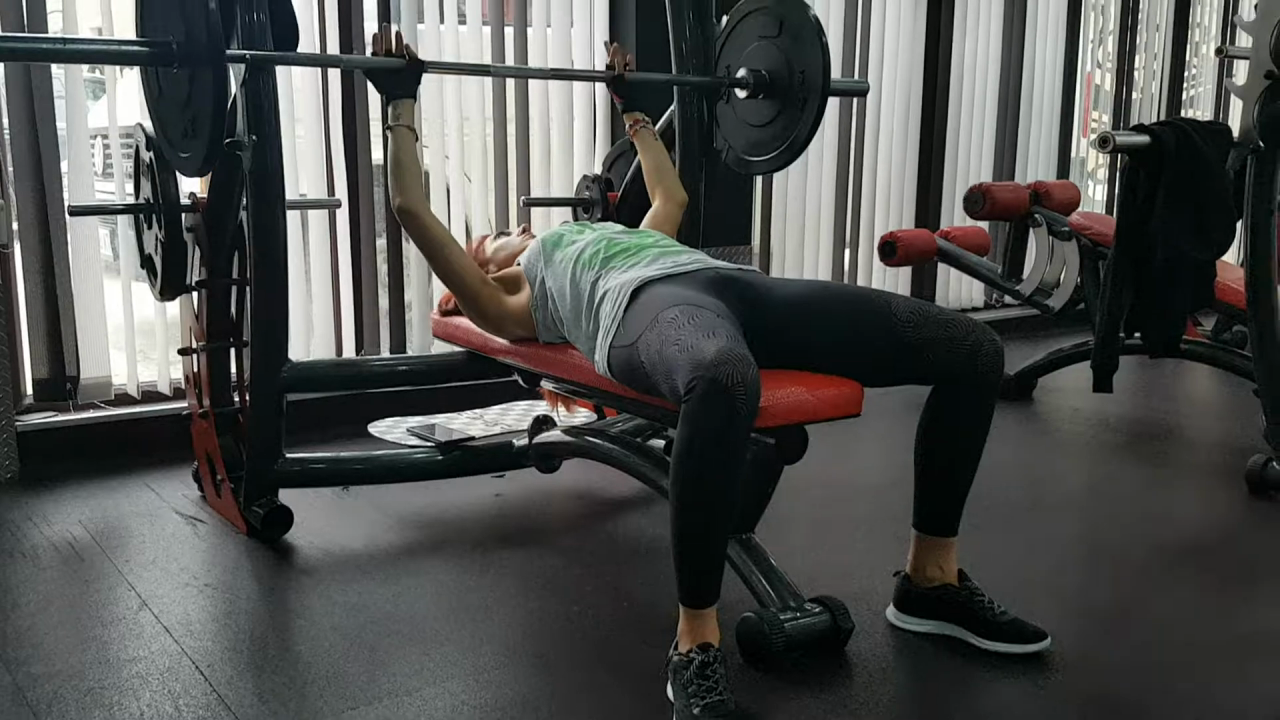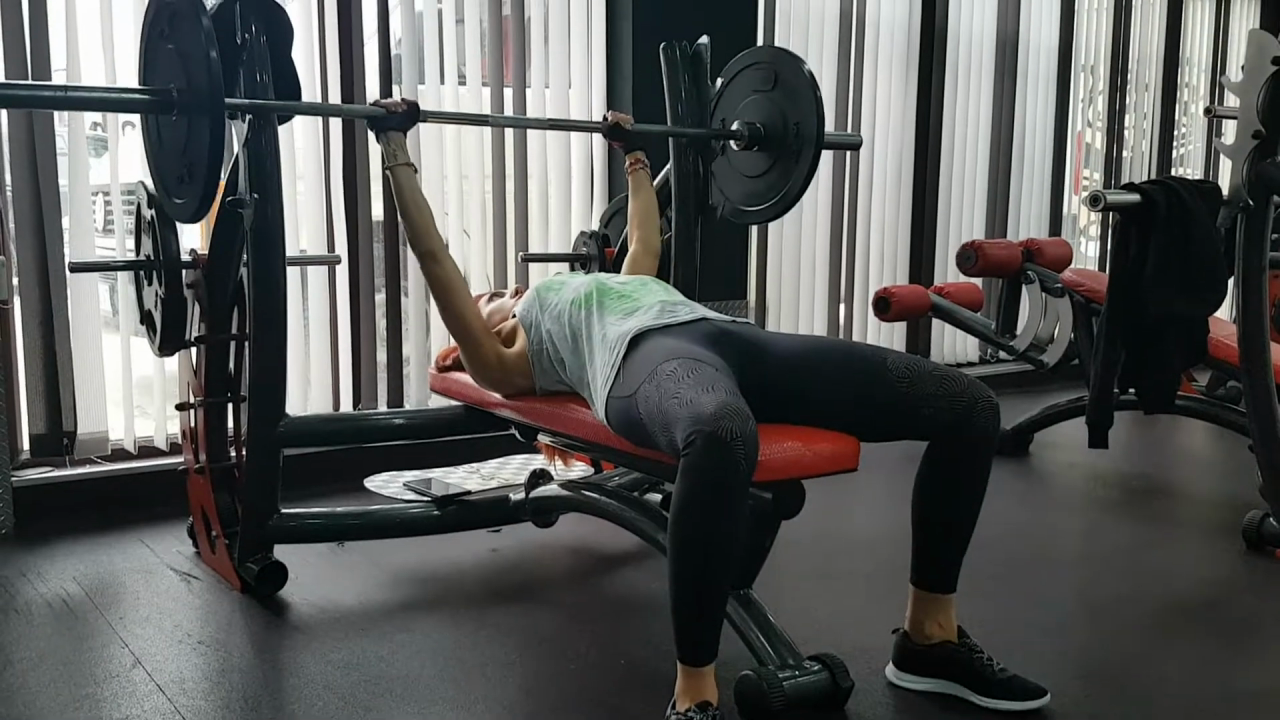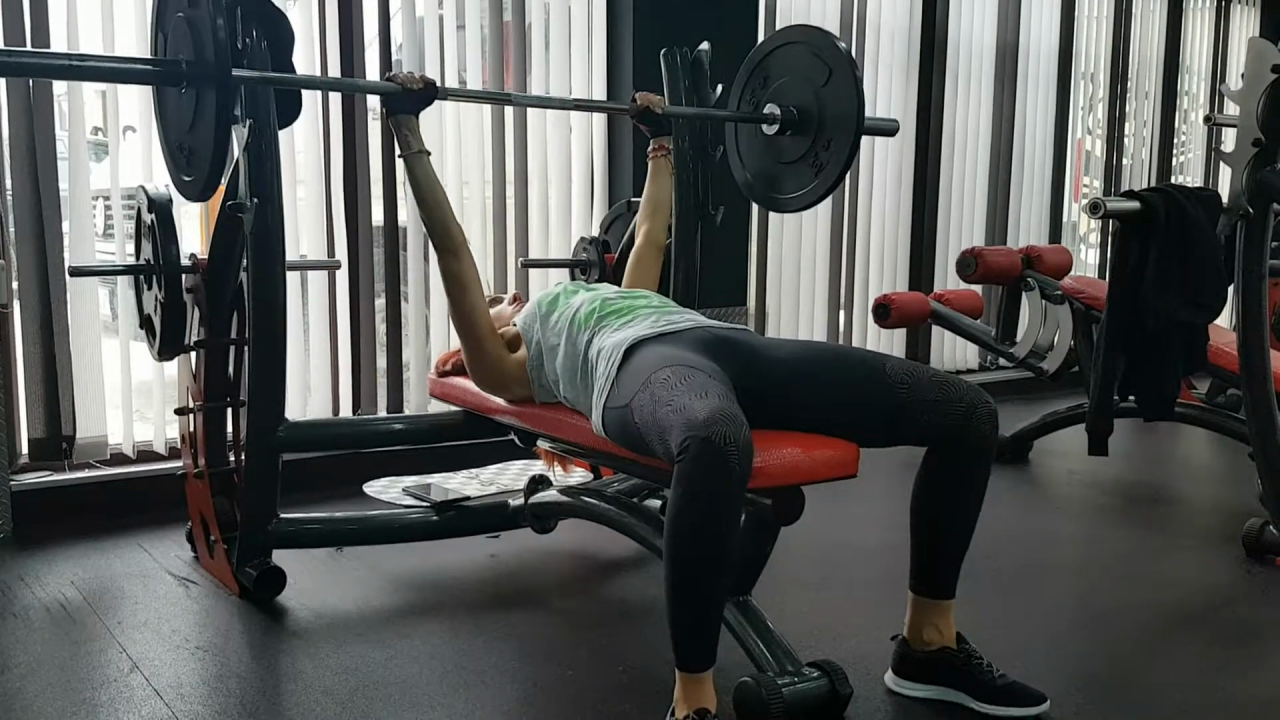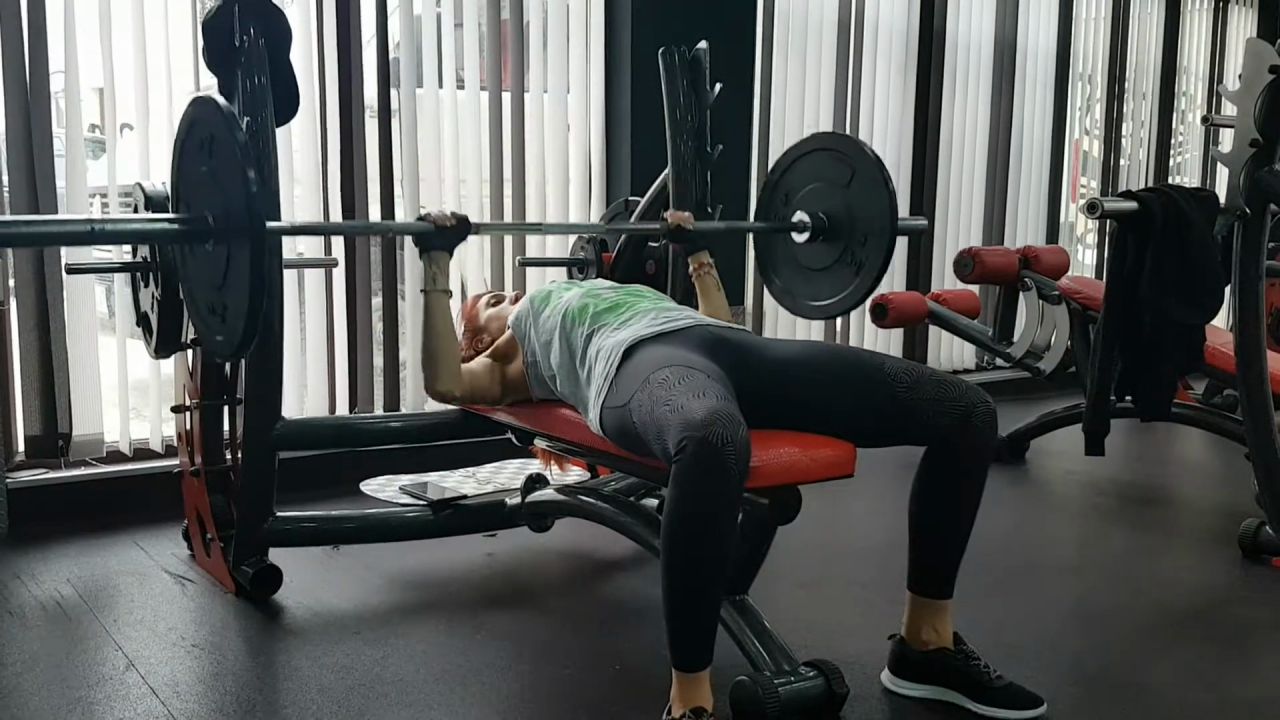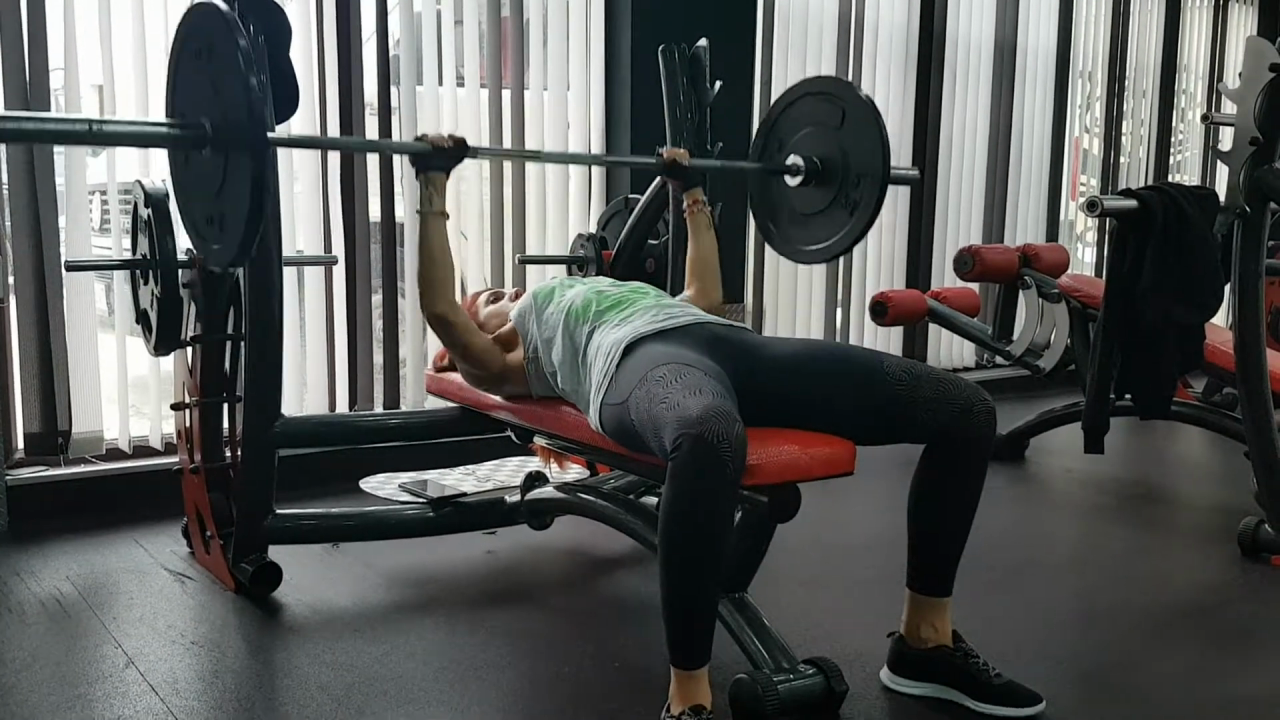
dt=1s
person 1, frame 1
left shoulder: (604, 242)
right shoulder: (510, 308)
left elbow: (671, 198)
right elbow: (414, 212)
left wrist: (632, 110)
right wrist: (400, 102)
left hip: (731, 283)
right hip: (649, 302)
left knee: (972, 350)
right knee: (722, 377)
left ankle: (931, 581)
right ankle: (695, 645)
person 1, frame 2
left shoulder: (592, 297)
right shoulder: (505, 363)
left elbow: (645, 247)
right elbow: (435, 258)
left wrist: (635, 157)
right wrist: (395, 148)
left knee: (968, 407)
right knee: (720, 434)
left ankle: (929, 639)
person 1, frame 3
left shoulder: (599, 309)
right shoulder: (506, 370)
left elbow: (651, 239)
right elbow: (452, 253)
left wrist: (659, 141)
right wrist: (408, 130)
left hip: (728, 347)
left knee: (967, 413)
right knee: (715, 443)
left ankle: (927, 645)
person 1, frame 4
left shoulder: (585, 299)
right shoulder: (506, 365)
right elbow: (445, 384)
left wrist: (698, 252)
right wrist: (436, 262)
left hip: (727, 347)
left knee: (966, 413)
right knee: (712, 441)
left ankle: (925, 645)
person 1, frame 5
left shoulder: (600, 302)
right shoulder: (505, 365)
left elbow: (706, 294)
right elbow: (440, 312)
left wrist: (692, 193)
right wrist: (433, 189)
left knee: (965, 411)
right knee: (709, 437)
left ankle: (925, 644)
